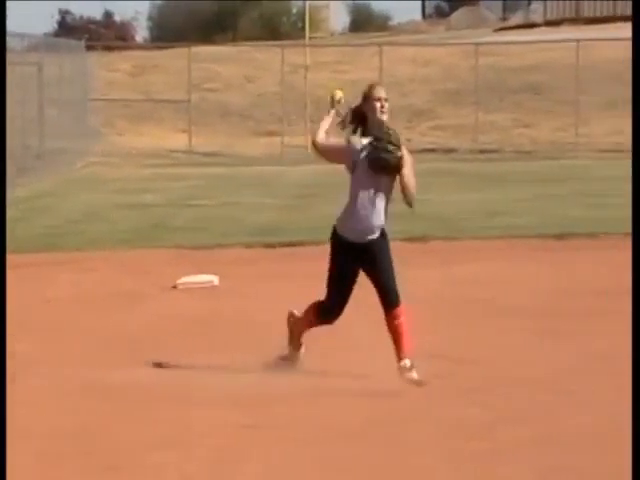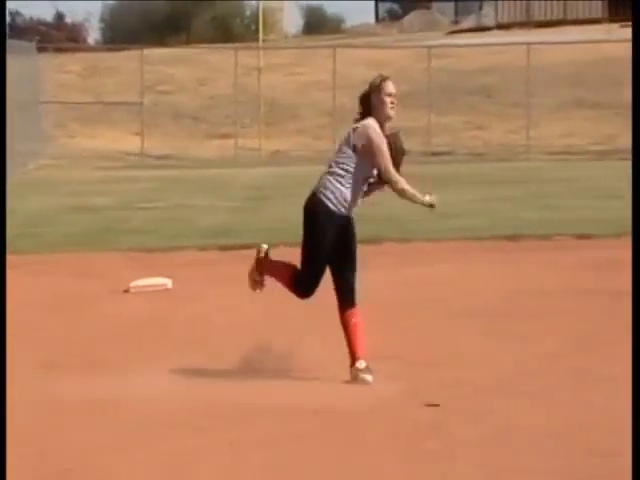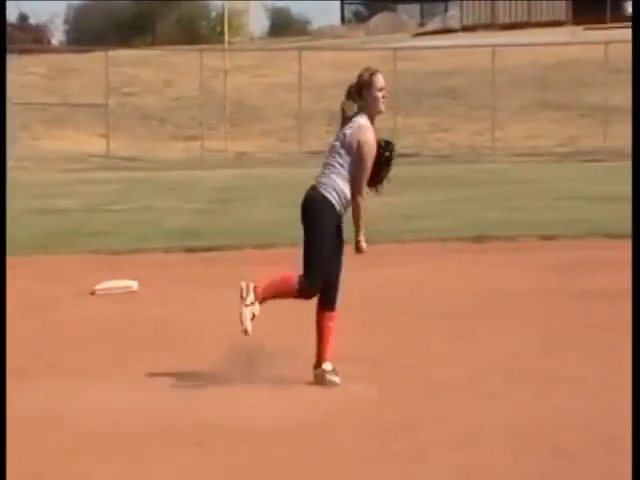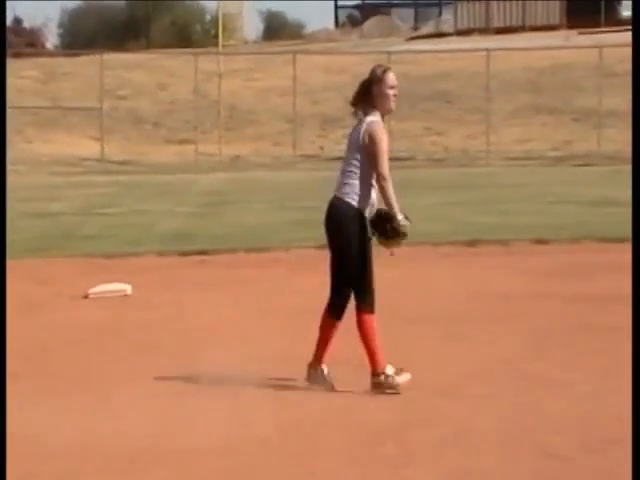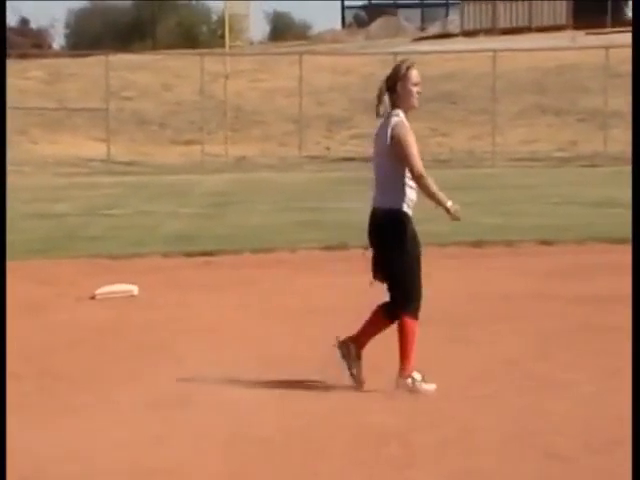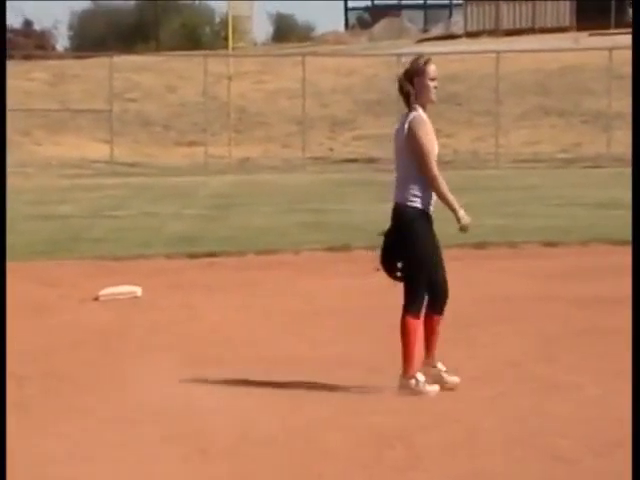
dt=0.2s
person 1, frame 1
left shoulder: (399, 152)
right shoulder: (356, 146)
left elbow: (410, 198)
right elbow: (318, 143)
left wrist: (400, 161)
right wrist: (332, 110)
left hip: (374, 239)
right hip: (345, 238)
left knee: (391, 300)
right knee: (331, 310)
left ankle: (405, 362)
right ankle: (297, 324)
person 1, frame 2
left shoulder: (375, 134)
right shoulder: (370, 131)
right elbow: (393, 180)
left wrist: (380, 179)
right wrist: (423, 199)
left hip: (341, 216)
right hip: (324, 210)
left knee: (347, 295)
right knee: (305, 286)
left ankle: (358, 364)
right ankle: (265, 263)
person 1, frame 3
left shoulder: (355, 125)
right shoulder: (366, 132)
right elbow: (360, 190)
right wrist: (360, 234)
left hip: (330, 209)
right hip: (322, 206)
left knee: (329, 293)
right knee: (312, 283)
left ankle: (323, 365)
right ankle: (254, 293)
person 1, frame 4
left shoulder: (364, 124)
right shoulder: (376, 127)
right elbow: (382, 178)
left wrist: (387, 213)
right wrist: (397, 214)
left hip: (344, 213)
right hip: (348, 214)
left knee: (341, 295)
right knee: (364, 295)
person 1, frame 5
left shoulder: (387, 124)
right shoulder: (400, 125)
right elbow: (419, 174)
right wrist: (446, 204)
left hip: (384, 218)
right hip: (393, 219)
left knee: (399, 301)
right knee: (410, 299)
left ankle: (352, 345)
person 1, frame 6
left shoulder: (411, 120)
right shoulder: (418, 122)
right elbow: (432, 175)
right wrist: (458, 211)
left hip: (411, 215)
right hip: (413, 216)
left knee: (439, 291)
right knee: (416, 296)
